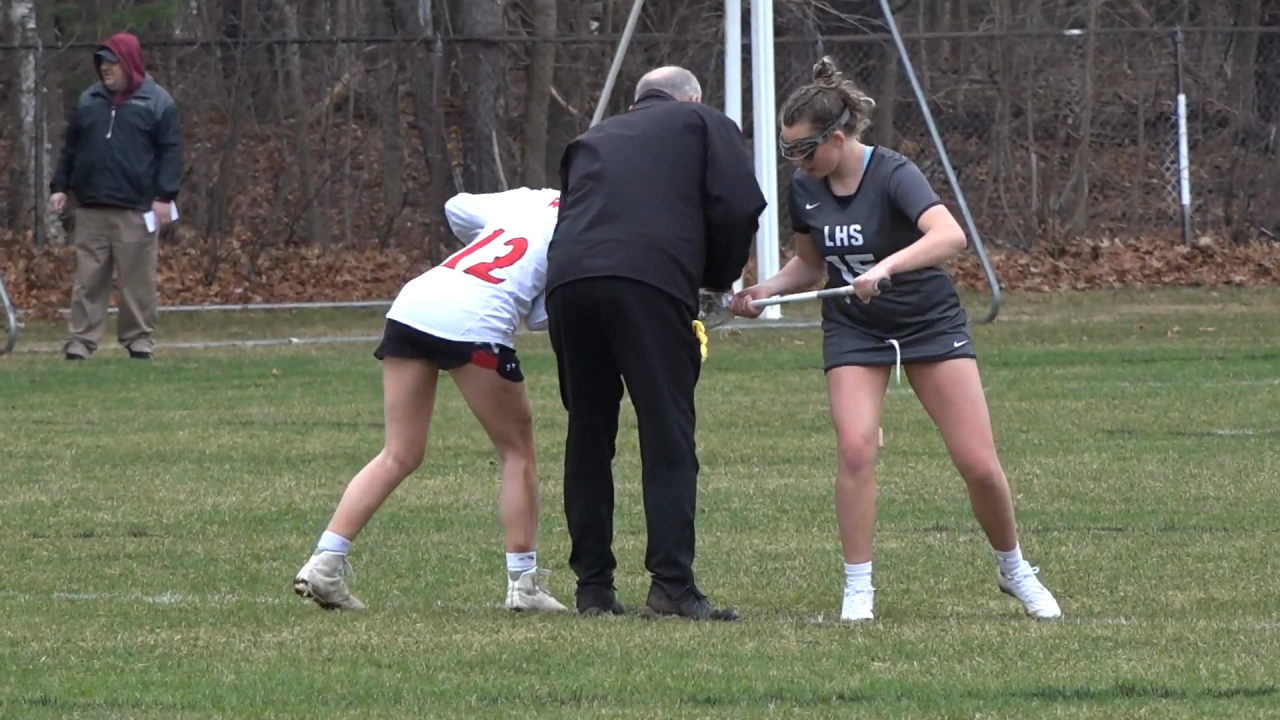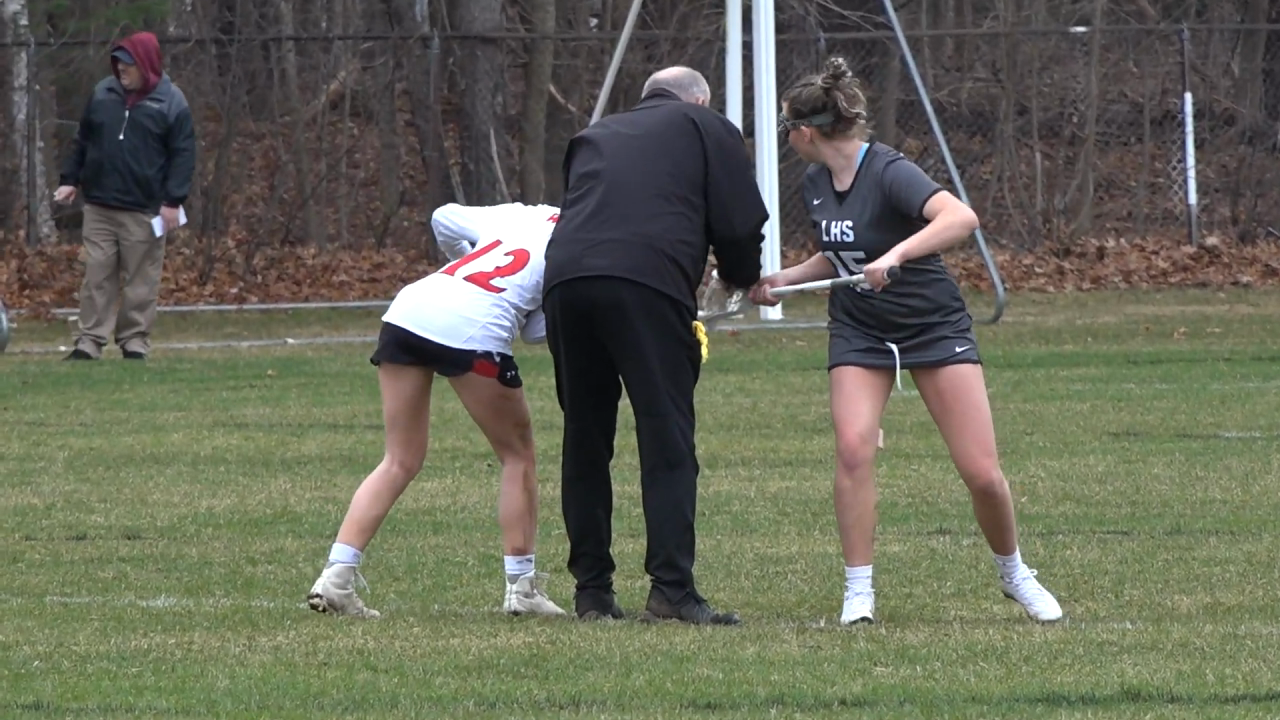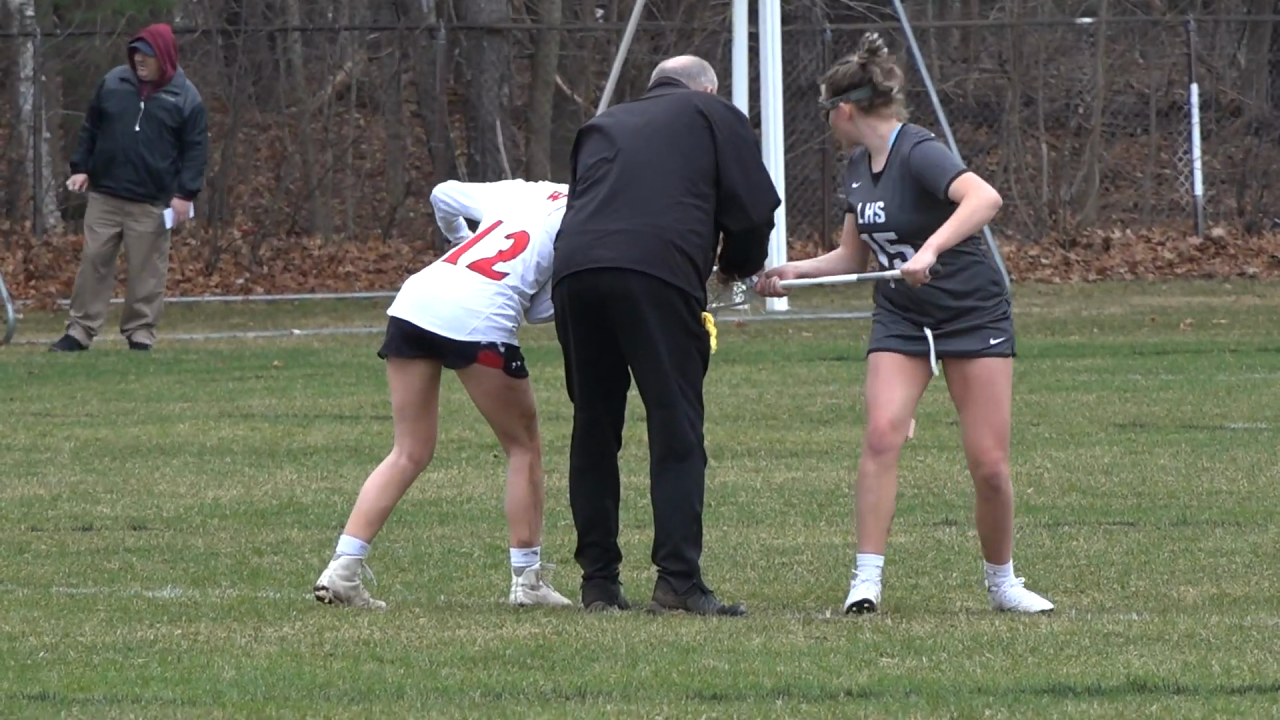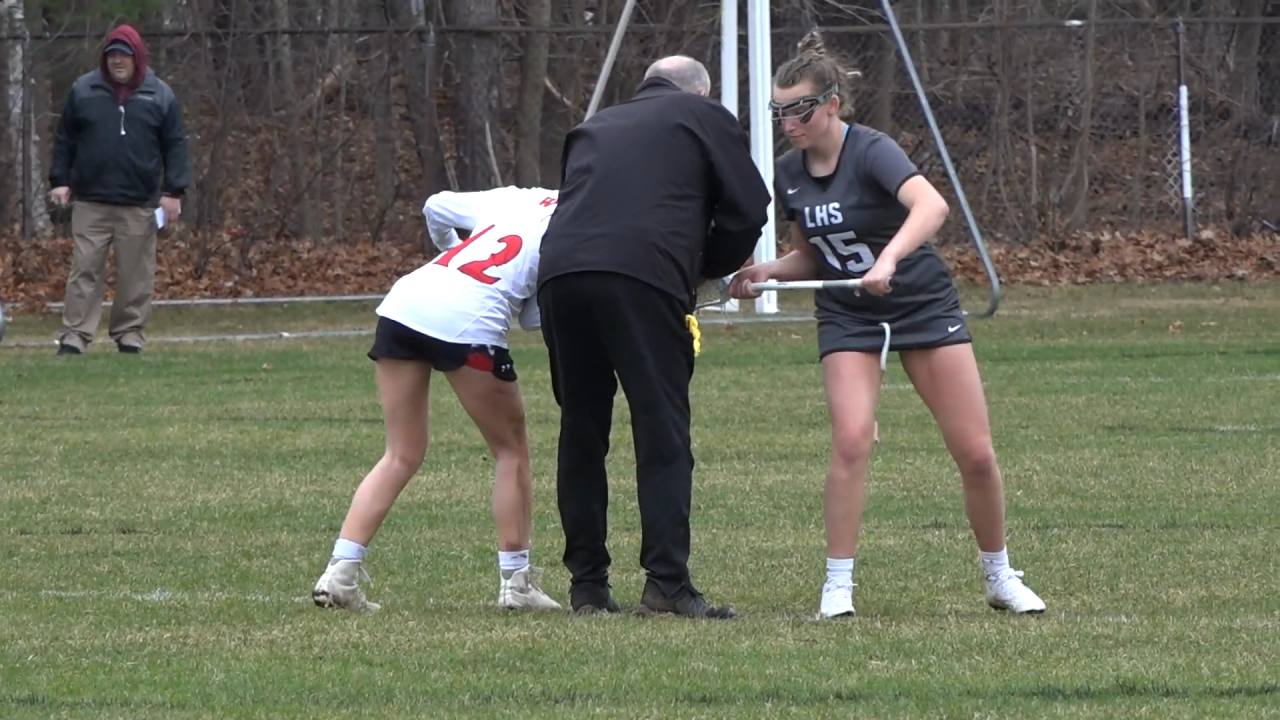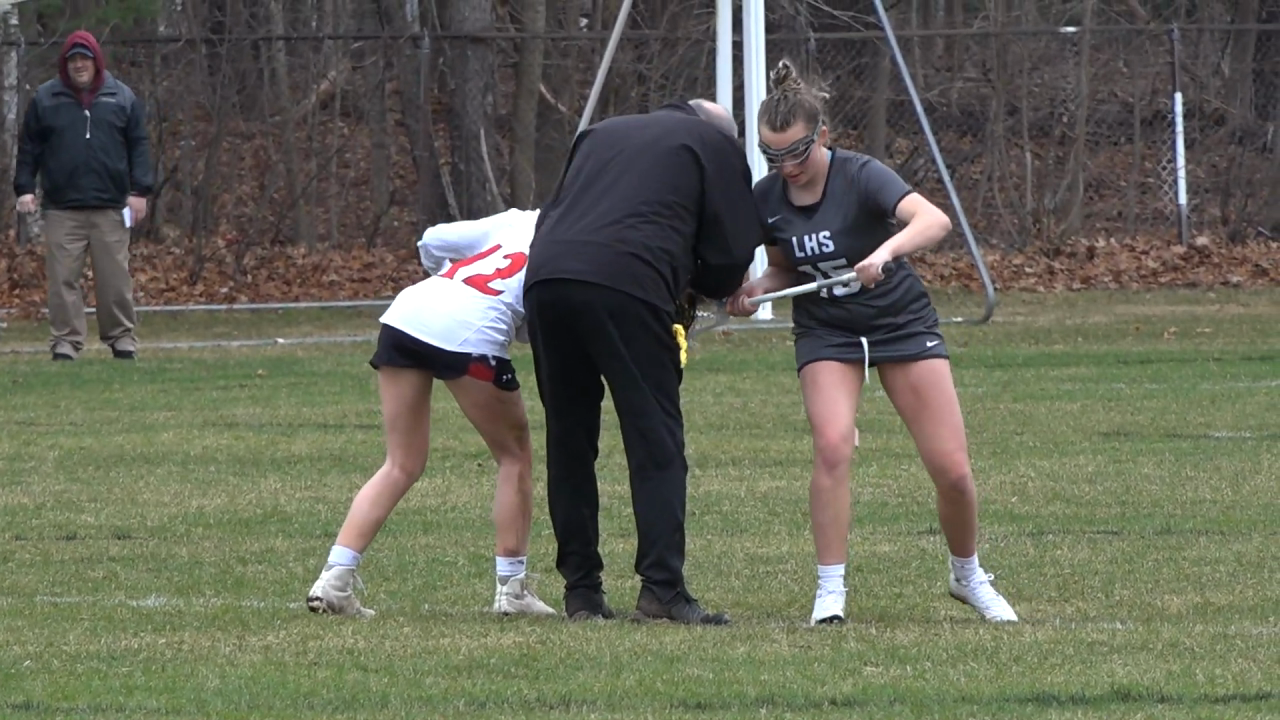
dt=0.5s
person 1, frame 1
left shoulder: (894, 173)
right shoulder: (803, 188)
left elbow: (951, 236)
left wrist: (885, 266)
right wrist: (765, 289)
left hip: (930, 322)
right hip: (853, 329)
left knee: (979, 465)
right knee: (856, 451)
left ankle: (1014, 570)
right ankle: (858, 587)
person 1, frame 2
left shoulder: (889, 171)
right shoulder: (815, 183)
left elbow: (962, 219)
left wrist: (893, 256)
right wrist: (783, 278)
left hip: (936, 327)
right hip: (860, 332)
left knee: (981, 472)
right knee: (852, 450)
left ankle: (1014, 572)
right ankle: (858, 591)
person 1, frame 3
left shoulder: (919, 151)
right shoulder: (858, 167)
left elbow: (985, 199)
right elbow: (852, 256)
left wrist: (930, 251)
right wrist: (789, 271)
left hip: (972, 314)
right hip: (900, 318)
left knee: (990, 464)
right knee: (881, 436)
left ankle: (1001, 583)
right ankle: (867, 579)
person 1, frame 4
left shoulder: (871, 149)
right shoulder: (788, 173)
left elbow: (932, 205)
left wrist: (889, 259)
right wrist: (765, 270)
left hip: (926, 308)
right hip: (847, 317)
left knee: (976, 451)
right knee: (852, 439)
left ankle: (999, 577)
right ankle: (838, 583)
person 1, frame 5
left shoulder: (861, 174)
right shoulder: (766, 197)
left elbow: (935, 220)
left wrist: (886, 250)
right wrist: (754, 288)
left hip: (904, 324)
right hip: (826, 331)
left knee: (952, 469)
right knee: (832, 446)
left ankle: (968, 577)
right ankle: (830, 589)
person 2, frame 1
left shoulder: (593, 138)
right shoulder: (705, 123)
right elbow: (736, 210)
right wrist: (720, 278)
left hip: (568, 280)
right hip: (650, 283)
left knee: (588, 437)
right knee: (667, 438)
left ankle: (593, 586)
right ankle: (671, 586)
person 2, frame 2
left shoulder: (595, 135)
right shoulder: (706, 127)
right elbow: (741, 226)
right wrist: (740, 278)
left hip: (566, 279)
right hip: (647, 283)
left knee: (586, 439)
right knee: (667, 441)
left ankle: (592, 590)
right ankle: (671, 590)
person 2, frame 3
left shoulder: (602, 124)
right shoulder: (715, 116)
right elbow: (753, 212)
right wrist: (738, 268)
left hip: (575, 270)
right hip: (657, 275)
left knee: (594, 429)
right knee: (675, 432)
left ankle: (598, 582)
right ankle: (678, 581)
person 2, frame 4
left shoulder: (593, 127)
right shoulder: (706, 117)
right elbow: (746, 215)
right wrist: (708, 268)
left hip: (560, 273)
right hip: (643, 278)
left knee: (581, 433)
right knee: (662, 433)
left ankle: (587, 584)
right ankle: (667, 584)
person 2, frame 5
left shoulder: (601, 133)
right shoulder: (716, 144)
left elbow: (549, 221)
right elbow: (731, 255)
right wrist: (700, 287)
left hip: (546, 280)
right hip: (626, 288)
left knee: (570, 439)
right knee: (655, 442)
left ankle: (581, 588)
right ankle: (662, 590)
person 3, frame 1
left shoulder: (529, 198)
left elbow: (457, 208)
right elbow: (541, 317)
left hip: (416, 303)
right hip: (474, 322)
left knee: (399, 455)
right knee: (518, 453)
left ankle: (324, 564)
right ankle: (524, 584)
person 3, frame 2
left shoulder: (522, 213)
left elbow: (444, 217)
right elbow: (536, 332)
left hip: (409, 309)
right hip: (472, 329)
left knee: (400, 462)
right knee: (518, 455)
left ankle: (335, 578)
right ankle: (522, 587)
person 3, frame 3
left shoulder: (521, 190)
left elbow: (443, 195)
right elbow: (541, 312)
left hip: (415, 300)
right hip: (478, 318)
left knee: (409, 454)
right knee: (523, 447)
left ankle: (342, 569)
right ankle: (527, 580)
person 3, frame 4
left shoulder: (515, 197)
left elbow: (435, 206)
right elbow: (532, 318)
left hip: (404, 302)
right hip: (467, 321)
left knee: (401, 457)
right knee: (511, 451)
left ankle: (340, 572)
right ankle: (516, 582)
person 3, frame 5
left shoulder: (519, 220)
left elbow: (433, 241)
right elbow: (529, 332)
left hip: (406, 312)
right hip: (469, 331)
left knee: (402, 465)
right knee: (515, 457)
left ankle: (334, 578)
right ankle: (512, 588)
person 4, frame 1
left shoulder: (157, 101)
right shoulder: (88, 100)
left elbow: (171, 151)
right elbow: (70, 149)
left wrist: (164, 196)
right wrist: (60, 186)
left hip: (136, 209)
right hip: (90, 208)
left knee: (138, 280)
right knee: (88, 281)
left ankle: (139, 342)
right ankle: (80, 344)
person 4, frame 2
left shoulder: (171, 102)
right shoulder: (103, 93)
left elbow: (183, 154)
right elbow: (82, 141)
left wrist: (173, 200)
right wrist: (70, 179)
left hip: (145, 209)
right hip: (99, 206)
left knee: (140, 279)
right knee: (97, 275)
left ankle: (134, 344)
right ankle: (88, 344)
person 4, frame 3
left shoulder: (185, 96)
right shoulder: (113, 82)
left elbow: (195, 149)
right elbow: (90, 128)
left wrist: (185, 193)
right wrist: (81, 167)
left hip: (153, 202)
right hip: (104, 195)
left knee: (147, 272)
right knee: (93, 262)
left ankle: (140, 335)
right ankle: (79, 331)
person 4, frame 4
left shoulder: (160, 95)
right shoulder: (83, 90)
left elbow: (175, 146)
right elbow: (65, 139)
left wrist: (173, 191)
right wrist: (60, 179)
left hip: (140, 204)
right hip: (90, 201)
left knee: (136, 275)
right knee: (85, 270)
left ankle: (129, 338)
right ankle: (74, 339)
person 4, frame 5
left shoulder: (122, 97)
right shoulder: (44, 98)
left elbow: (138, 145)
right elbow: (29, 148)
left wrist: (140, 190)
right wrist: (25, 187)
left hip: (111, 207)
right hip: (62, 209)
left knee: (115, 279)
right knee: (63, 279)
left ankle: (122, 342)
right ankle: (65, 345)
